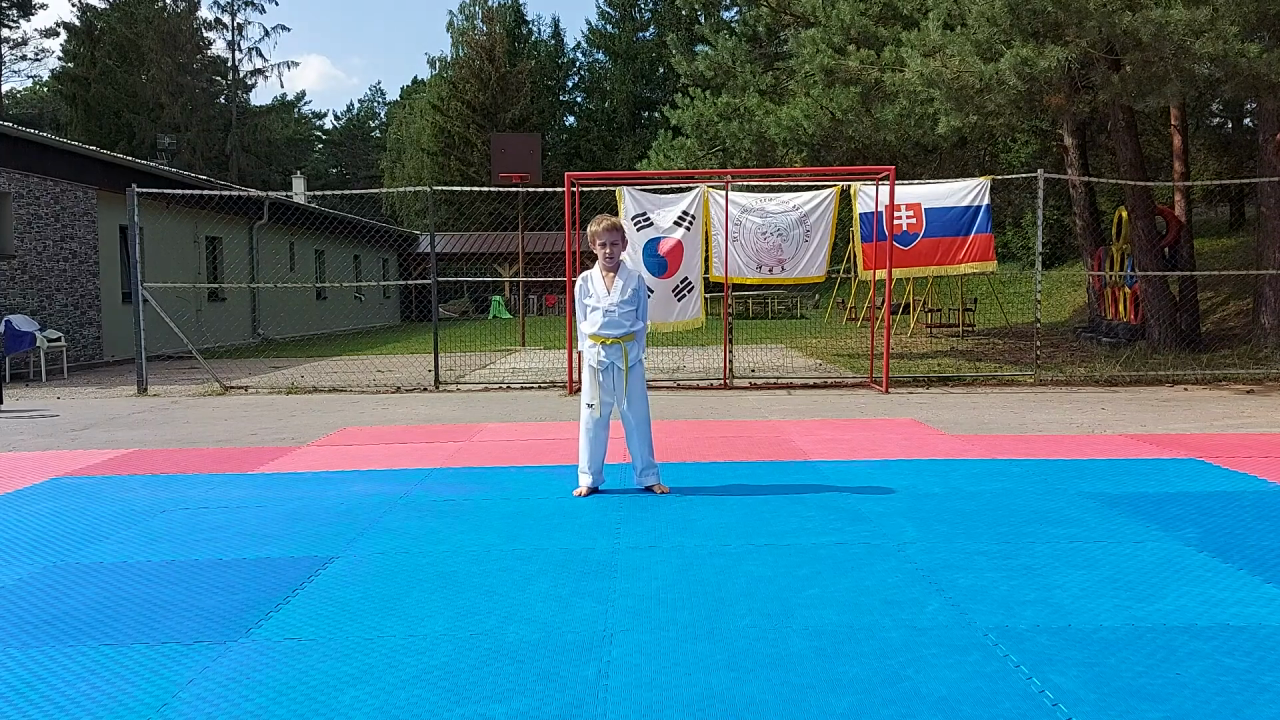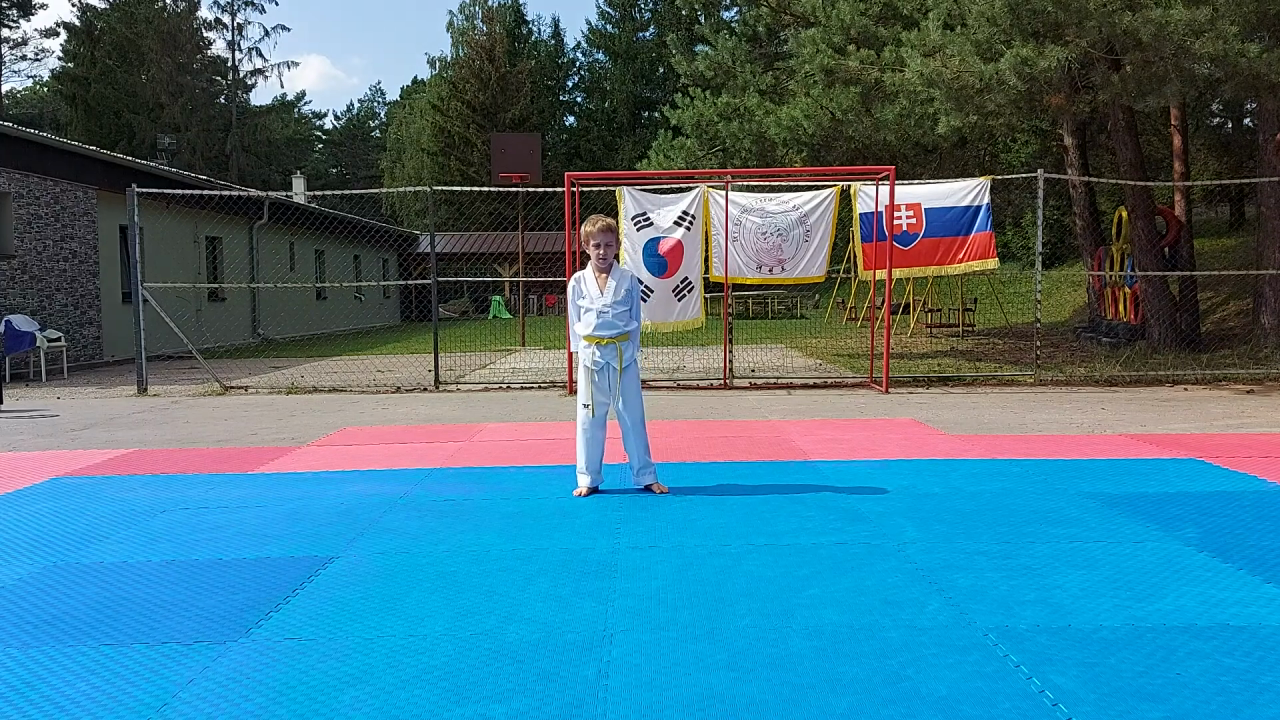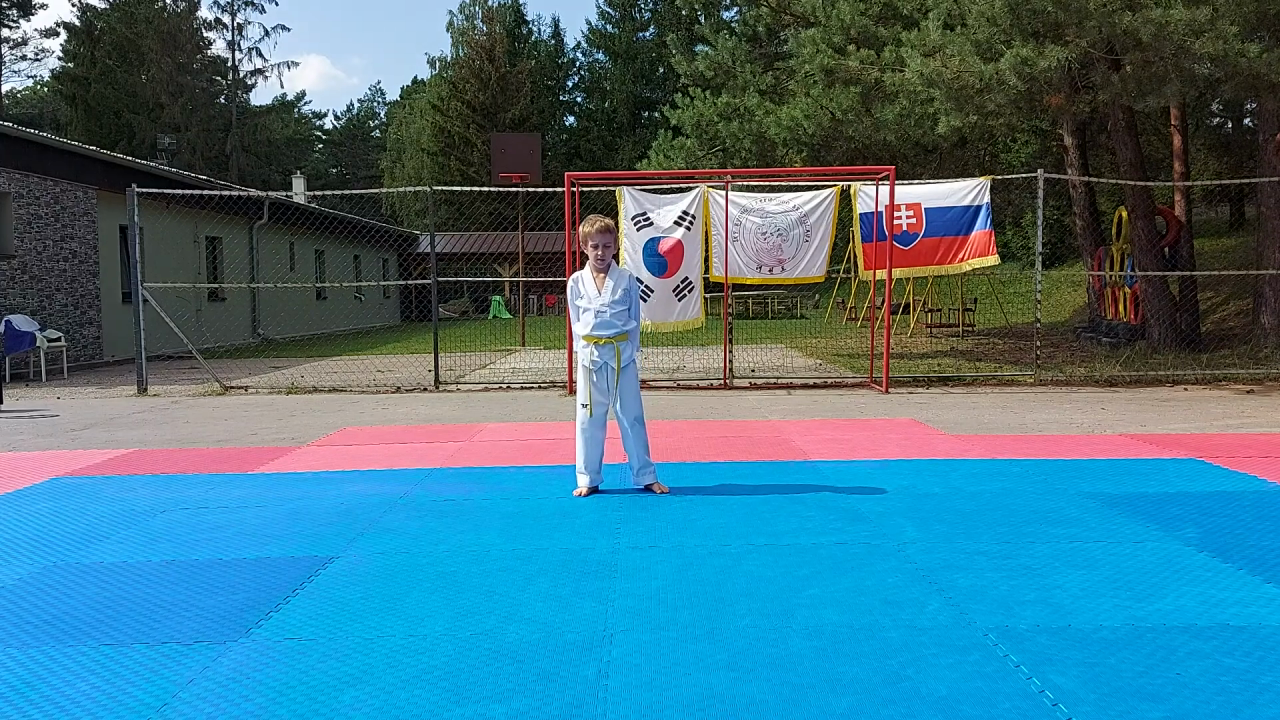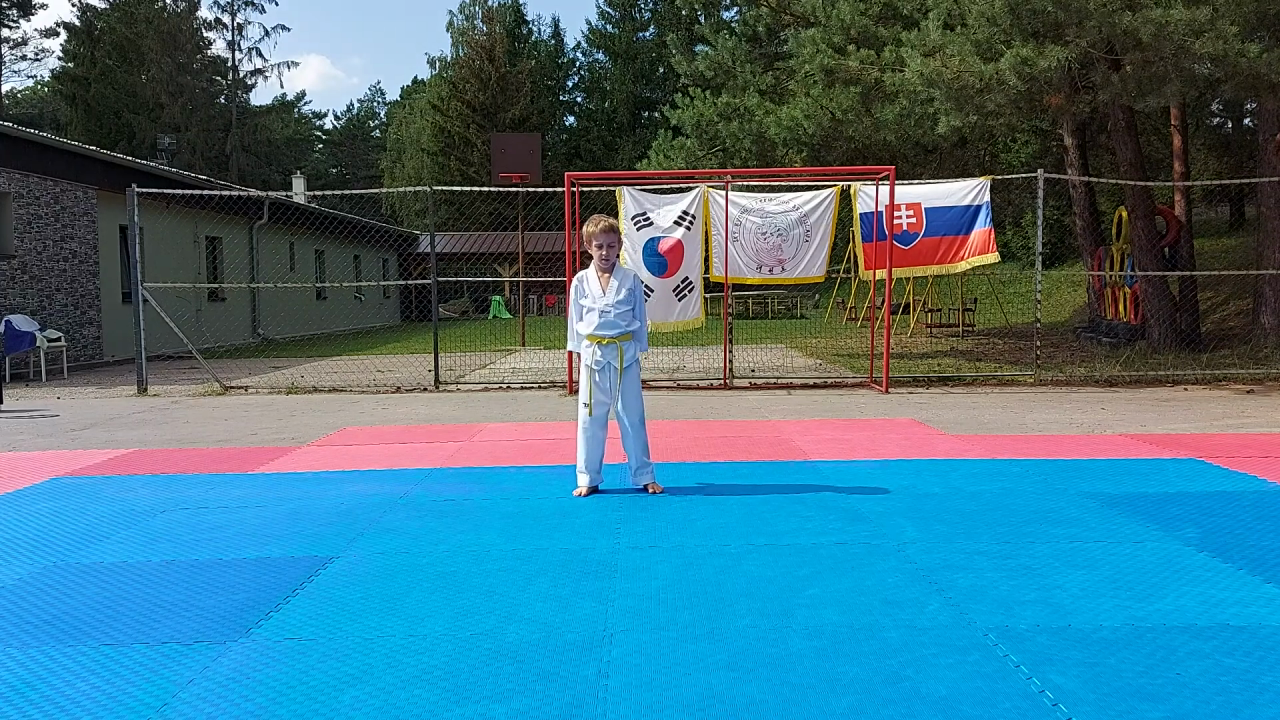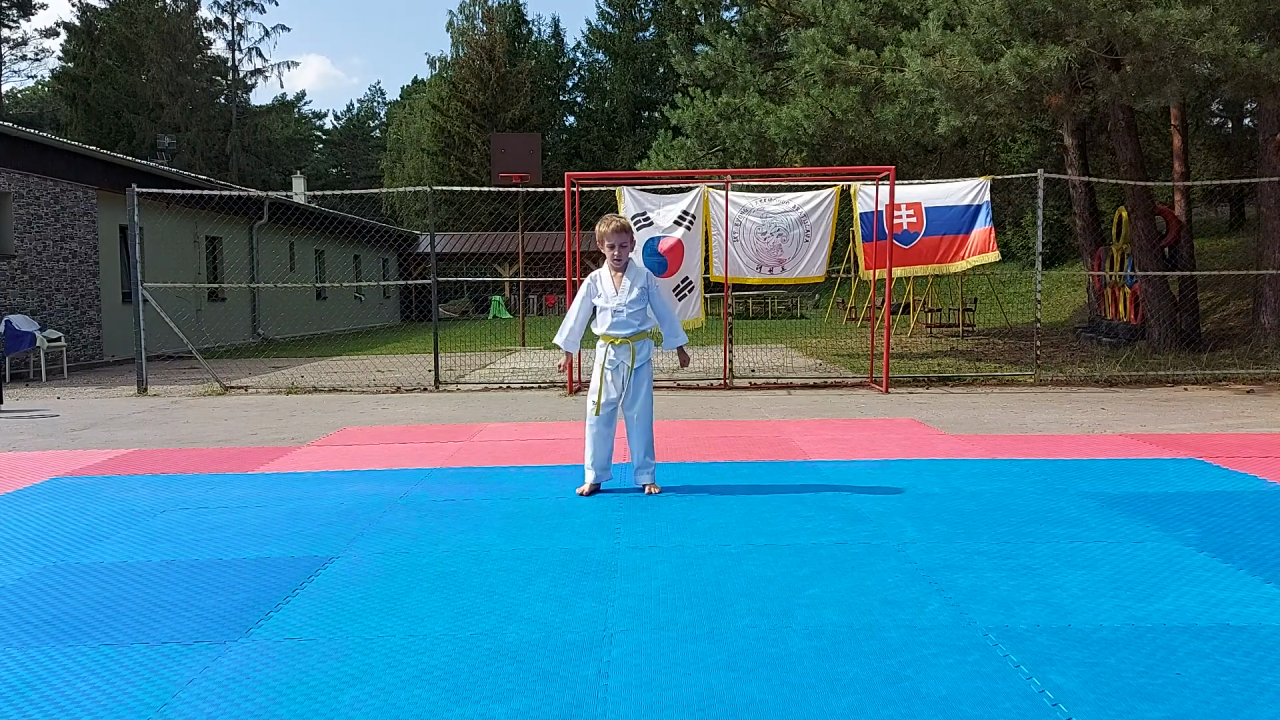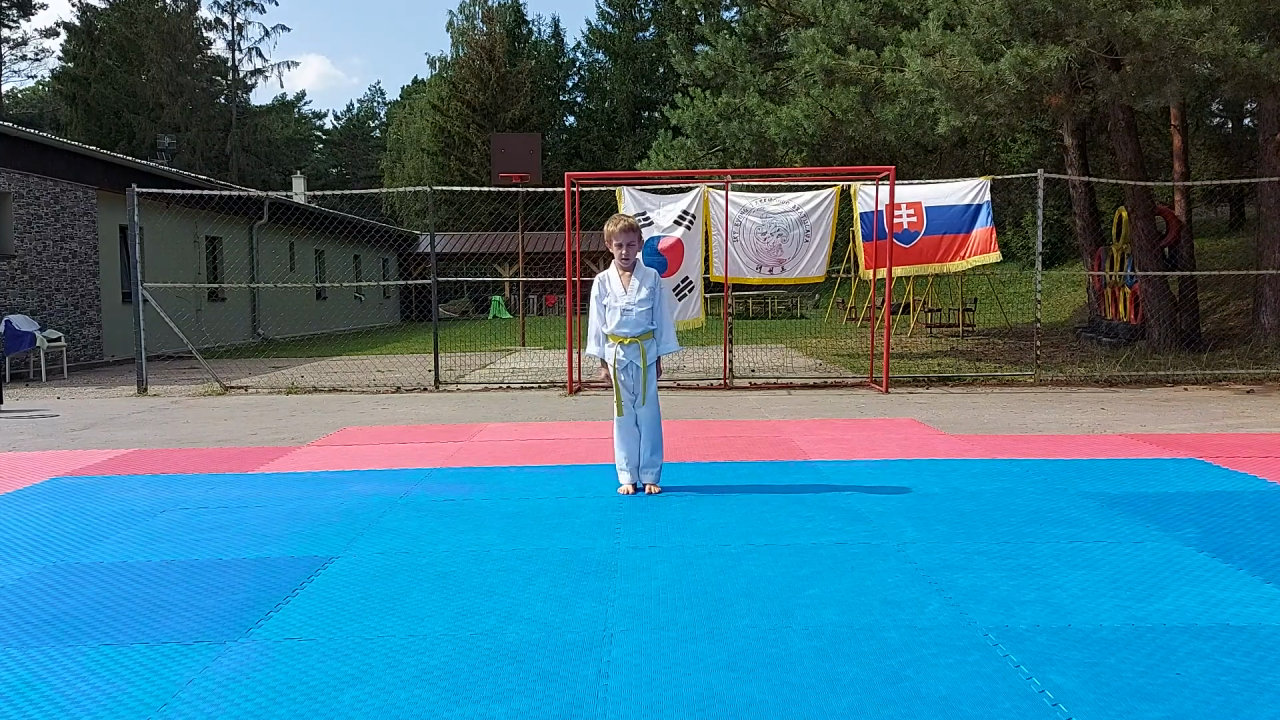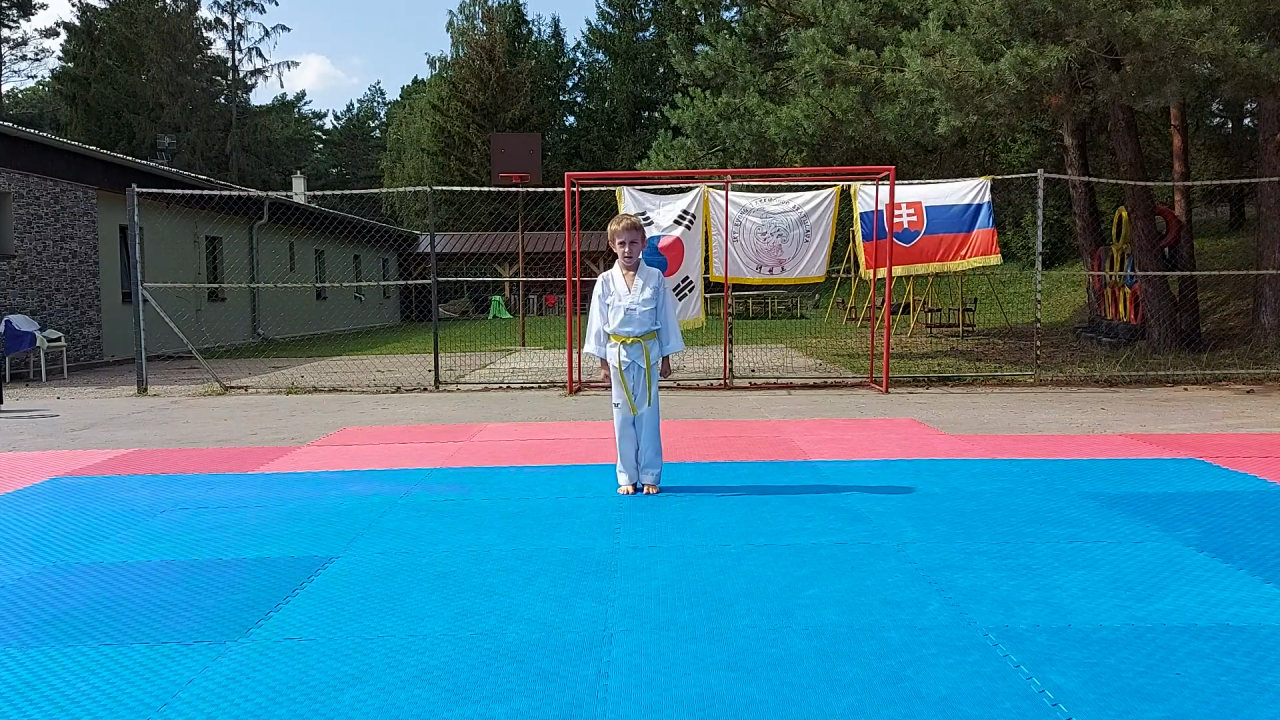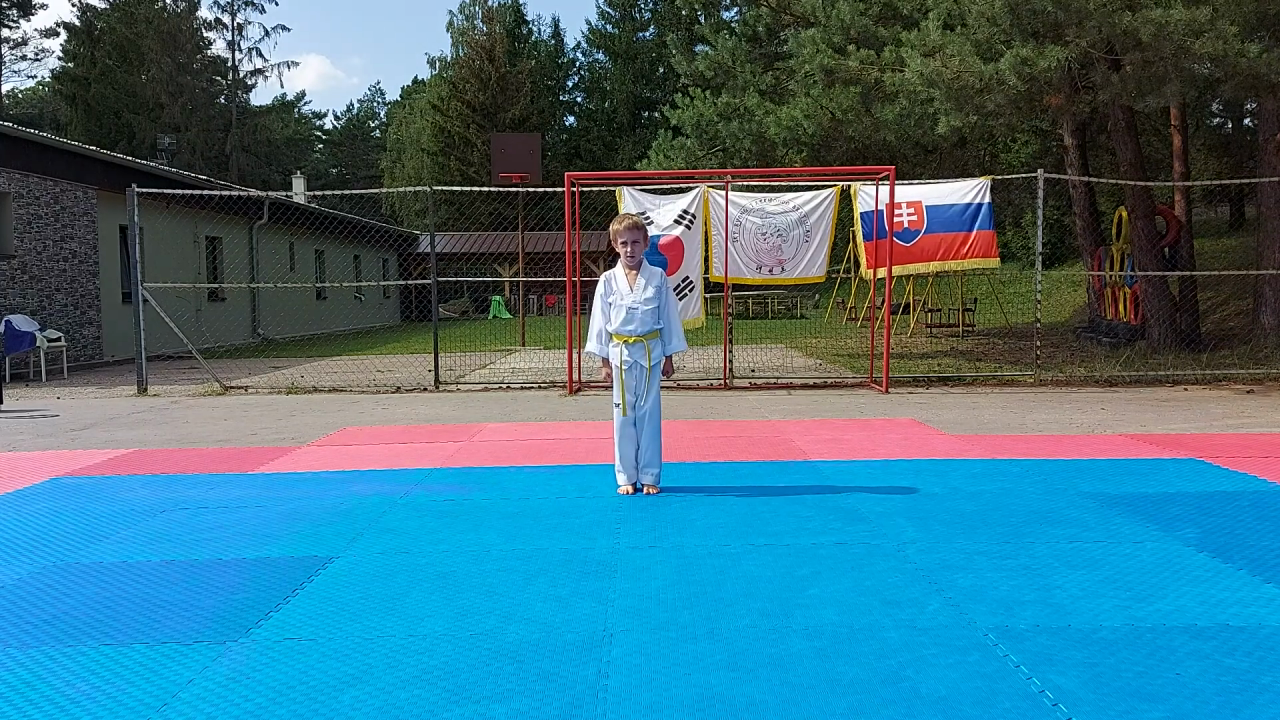
dt=0.2s
person 1, frame 1
left shoulder: (635, 280)
right shoulder: (585, 282)
left elbow: (642, 320)
right elbow: (582, 322)
left wrist: (632, 350)
right wrist: (593, 350)
left hip: (628, 355)
right hip: (596, 356)
left knee: (637, 416)
right knee: (593, 418)
left ankle: (649, 477)
right ankle: (589, 478)
person 1, frame 2
left shoulder: (628, 280)
right shoulder: (578, 282)
left elbow: (635, 321)
right elbow: (575, 323)
left wrist: (628, 350)
right wrist: (586, 351)
left hip: (623, 355)
right hip: (591, 357)
left knee: (632, 416)
right knee: (590, 418)
left ankle: (647, 476)
right ankle: (589, 479)
person 1, frame 3
left shoulder: (627, 280)
right shoulder: (576, 282)
left elbow: (634, 320)
right elbow: (576, 323)
left wrist: (626, 351)
right wrist: (587, 349)
left hip: (621, 355)
right hip: (590, 356)
left knee: (631, 416)
right knee: (589, 418)
left ankle: (647, 476)
right ankle: (589, 479)
person 1, frame 4
left shoulder: (630, 279)
right shoulder: (580, 282)
left elbow: (639, 318)
right elbow: (576, 320)
left wrist: (631, 348)
right wrist: (582, 352)
left hip: (625, 354)
right hip: (594, 355)
left knee: (632, 416)
right knee: (591, 417)
left ankle: (644, 476)
right ankle: (588, 479)
person 1, frame 5
left shoulder: (645, 278)
right shoulder: (594, 281)
left elbow: (665, 312)
right elbow: (577, 316)
left wrist: (679, 348)
right wrist: (567, 353)
left hip: (638, 353)
right hip: (607, 353)
left knee: (640, 415)
right knee: (599, 415)
left ankle: (645, 475)
right ankle: (595, 477)
person 1, frame 6
left shoulder: (652, 278)
right shoulder: (602, 281)
left elbow: (663, 319)
right elbow: (596, 323)
left wrist: (660, 357)
right wrist: (603, 362)
left hip: (645, 352)
right hip: (617, 353)
left knee: (648, 414)
right knee: (623, 416)
left ankle: (650, 475)
right ankle: (628, 476)
person 1, frame 7
left shoulder: (655, 278)
right shoulder: (606, 281)
left elbow: (666, 319)
right elbow: (598, 322)
left wrist: (666, 357)
right wrist: (603, 362)
left hip: (648, 353)
right hip: (619, 354)
left knee: (648, 415)
right knee: (623, 416)
left ankle: (649, 476)
right ankle: (627, 477)
person 1, frame 8
left shoulder: (658, 277)
right shoulder: (608, 280)
left elbow: (669, 317)
right elbow: (600, 321)
left wrist: (669, 357)
right wrist: (605, 361)
left hip: (651, 353)
right hip: (621, 353)
left knee: (649, 414)
right knee: (624, 415)
left ankle: (649, 477)
right ankle: (627, 477)
